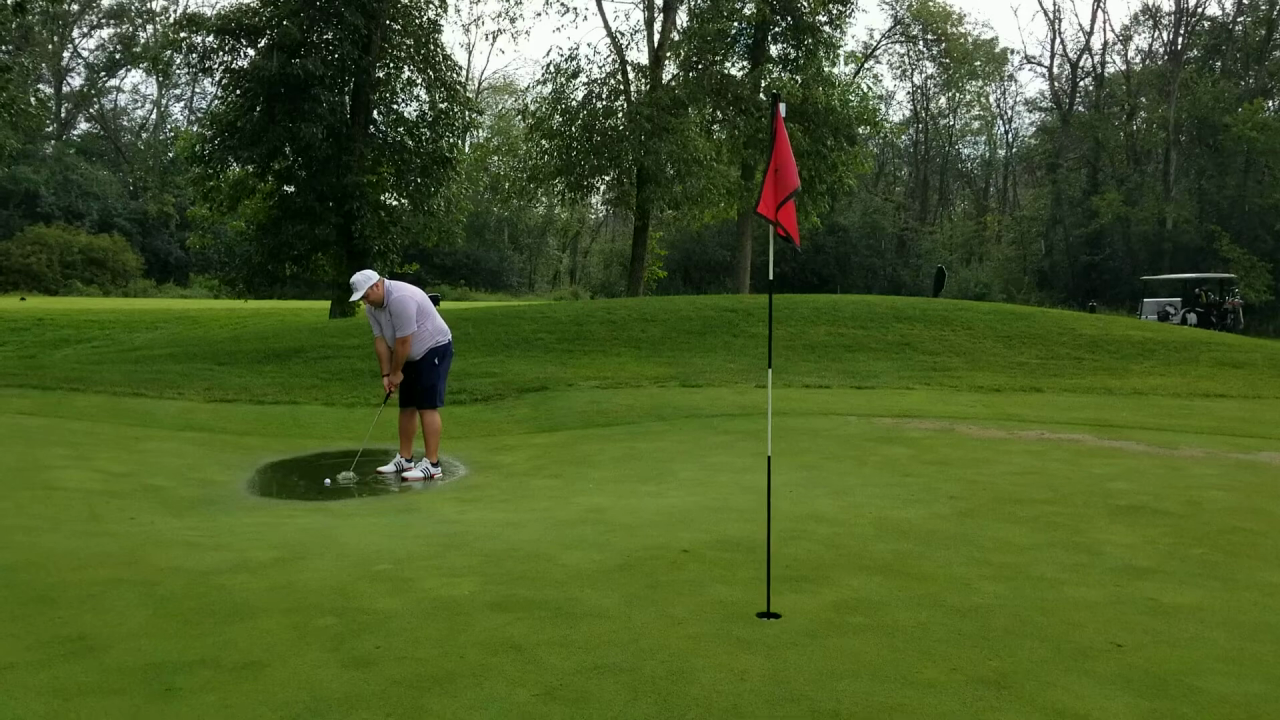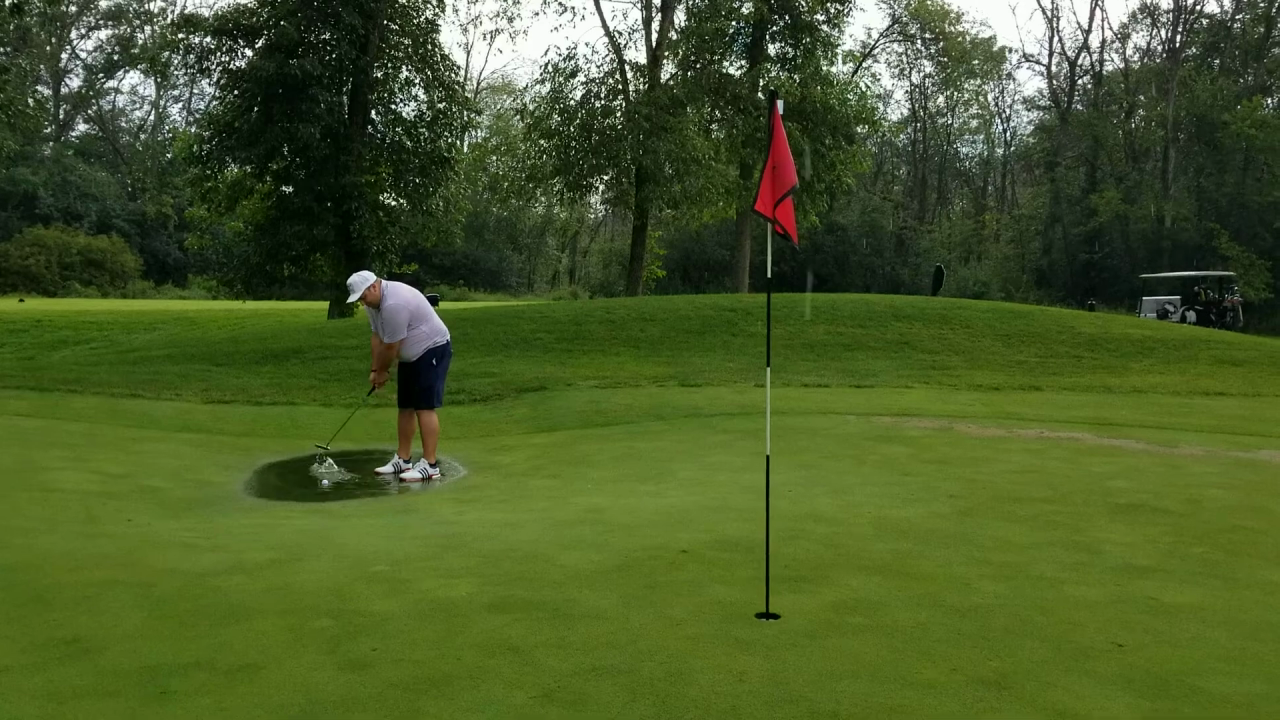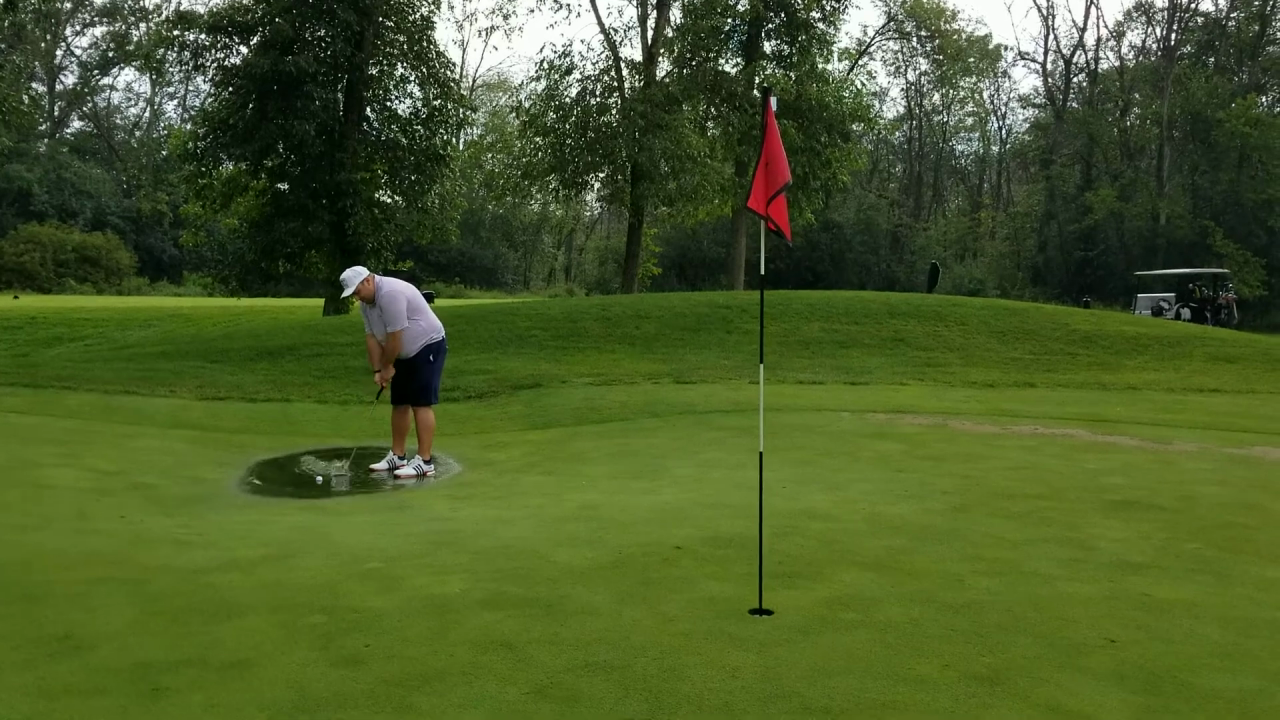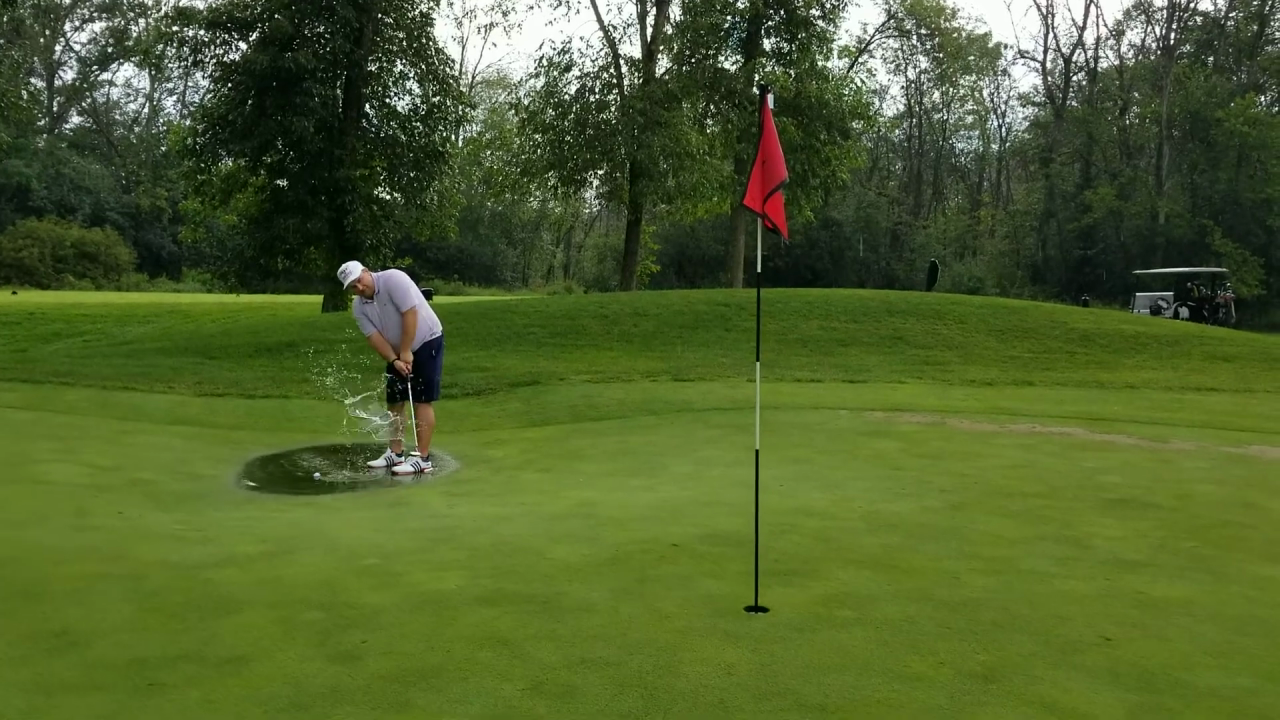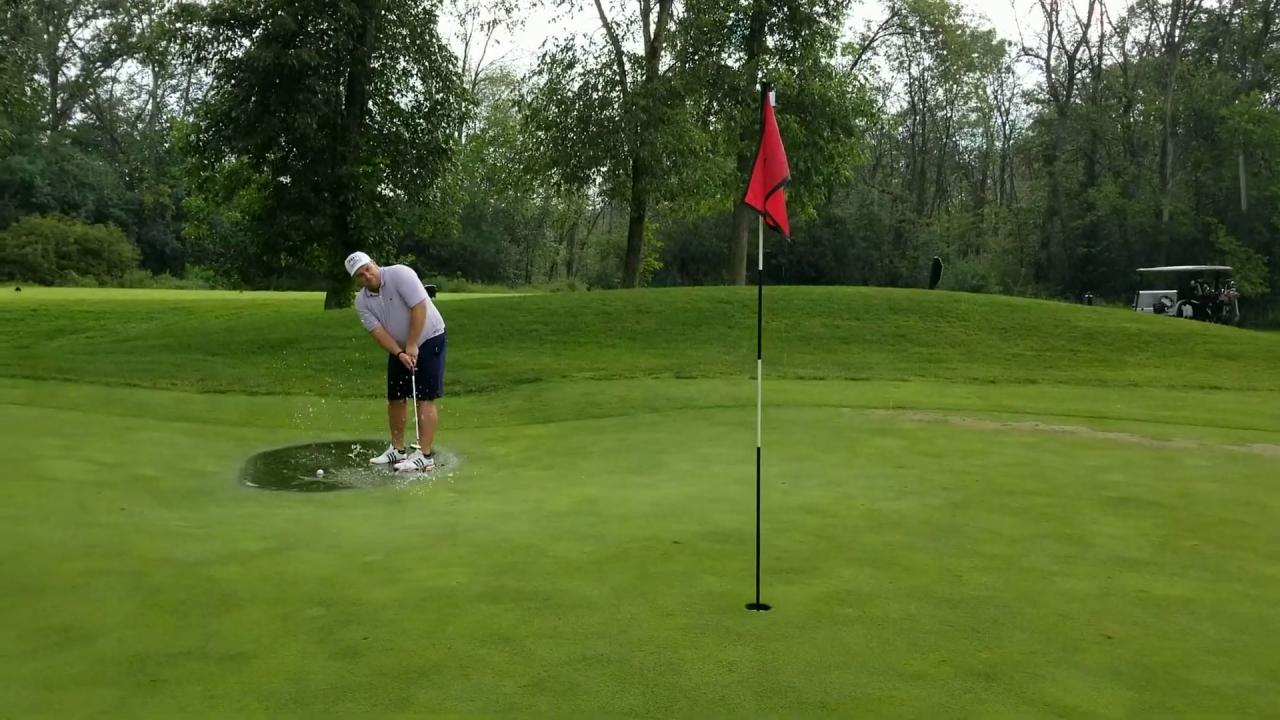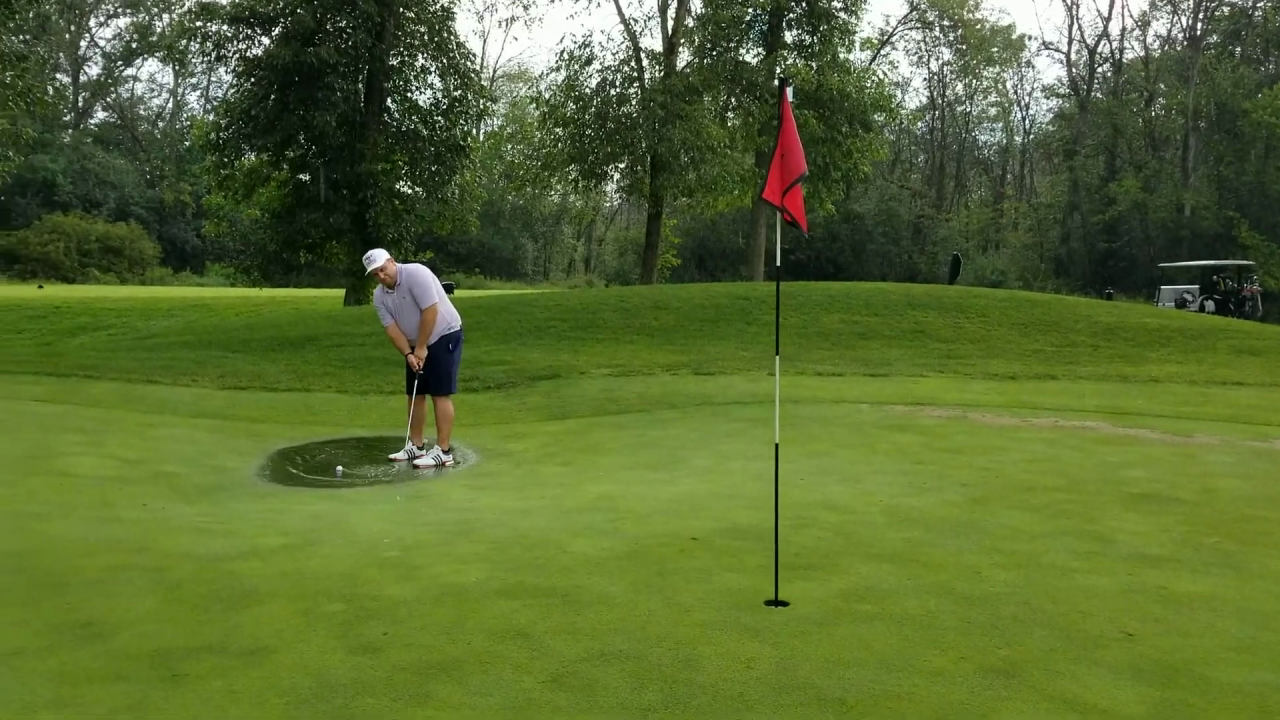
dt=0.3s
person 1, frame 1
left shoulder: (401, 298)
right shoulder: (372, 307)
left elbow: (403, 341)
right elbow: (380, 340)
left wrist: (396, 372)
right wrist: (386, 374)
left hip: (434, 350)
right hip: (411, 356)
left knee: (427, 407)
right knee: (407, 406)
left ankle: (432, 464)
right ankle: (404, 459)
person 1, frame 2
left shoulder: (394, 304)
right shoulder: (374, 302)
left elbow: (390, 346)
right elbow: (377, 337)
left wrist: (382, 372)
right wrist: (374, 370)
left hip: (432, 351)
right hip: (410, 356)
left knee: (424, 407)
right knee: (406, 407)
left ankle: (430, 465)
right ankle: (403, 460)
person 1, frame 3
left shoulder: (390, 293)
right shoulder: (367, 302)
left elbow: (395, 336)
right elbow: (372, 337)
left wrist: (388, 367)
right wrist: (377, 370)
left hip: (428, 347)
right hip: (404, 354)
left knee: (421, 404)
right knee: (399, 404)
left ankle: (425, 462)
right ankle: (397, 456)
person 1, frame 4
left shoulder: (393, 279)
right shoulder: (359, 307)
left elbow: (411, 313)
right elbow: (374, 337)
left wrist: (406, 352)
right wrist: (395, 360)
left hip: (426, 343)
right hip: (397, 353)
left knee: (421, 401)
right knee: (394, 402)
left ankle: (422, 459)
right ankle: (395, 453)
person 1, frame 5
left shoulder: (400, 274)
right shoulder: (362, 301)
left elbow: (419, 308)
right elbow: (378, 331)
left wrist: (412, 345)
right wrist: (399, 353)
left hip: (428, 341)
right hip: (399, 349)
left knee: (424, 398)
right knee: (395, 399)
left ankle: (425, 455)
right ankle: (397, 450)
person 1, frame 6
left shoulder: (416, 274)
right shoulder: (379, 295)
left elbow: (430, 311)
right elbow: (392, 328)
left wrist: (421, 347)
right wrist: (409, 354)
left hip: (444, 337)
right hip: (417, 345)
left knee: (440, 394)
right knee: (415, 393)
left ankle: (443, 451)
right ankle: (416, 446)
